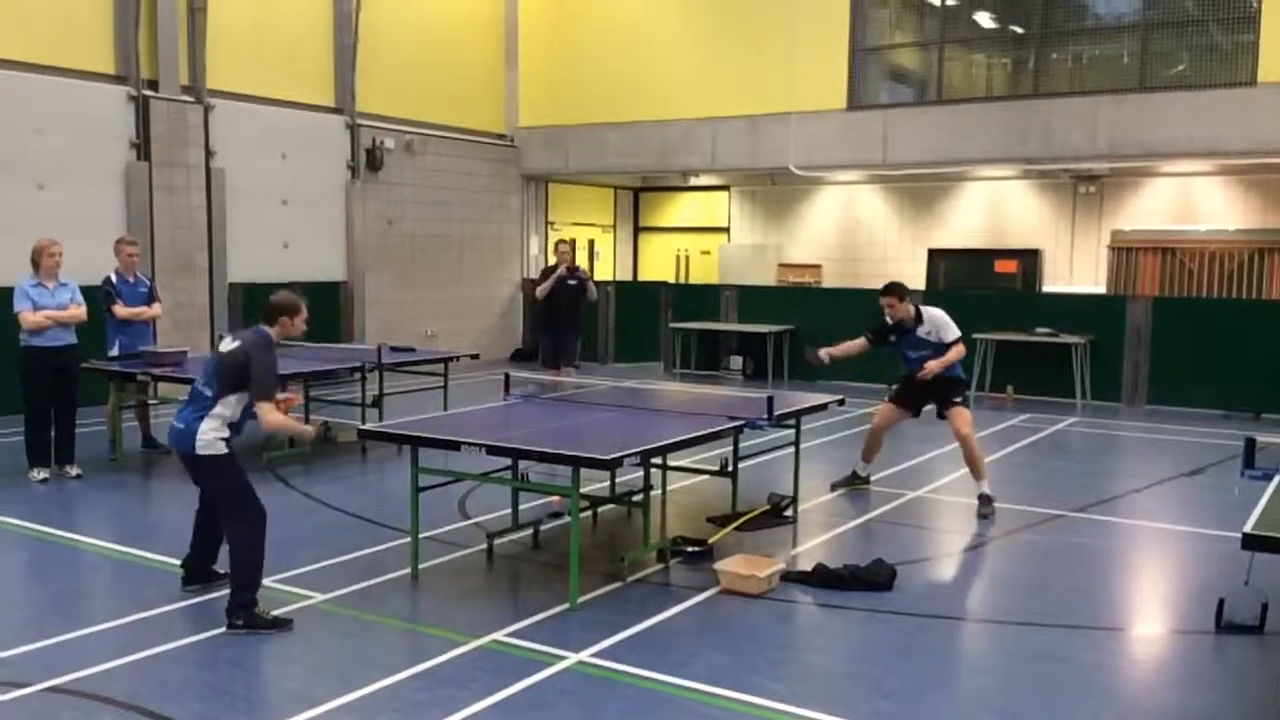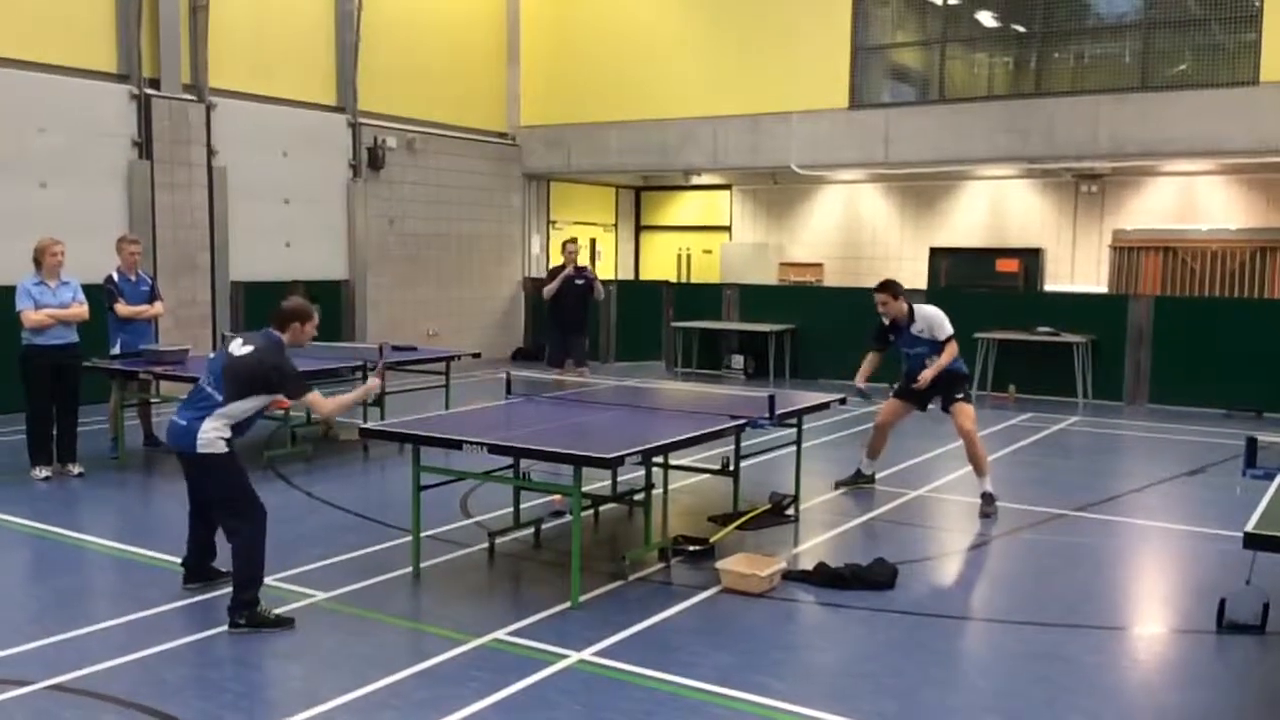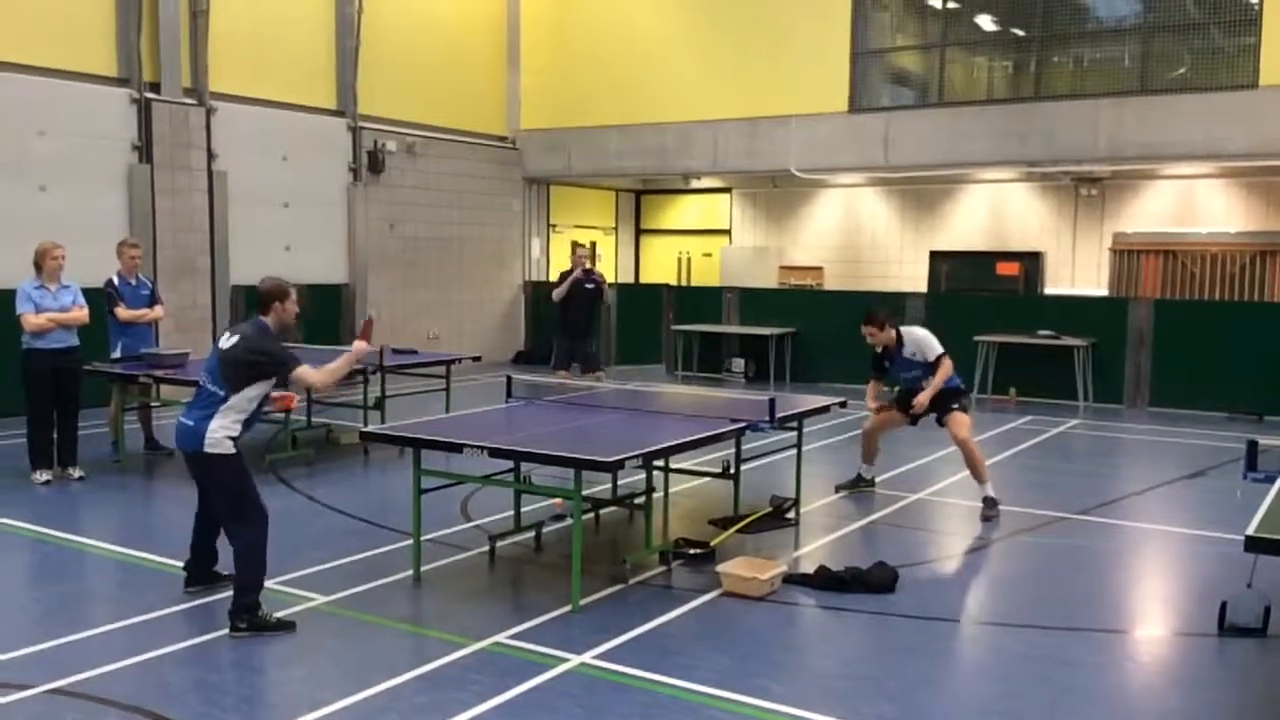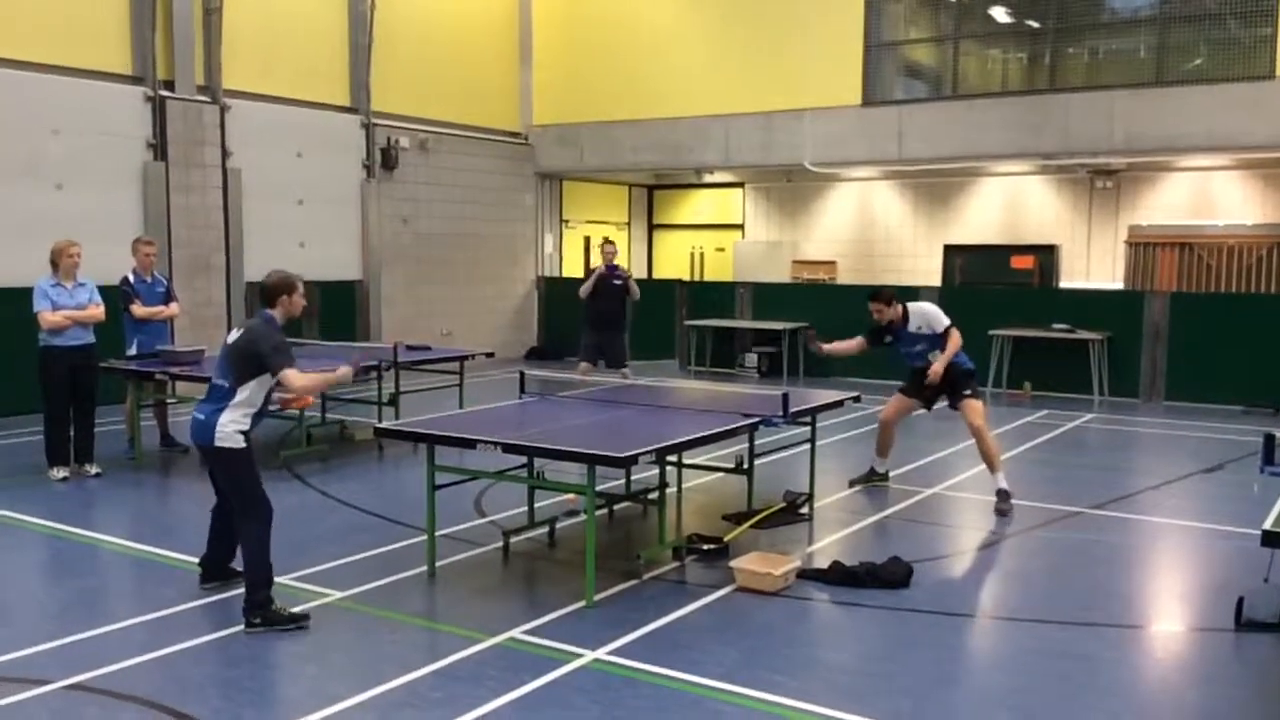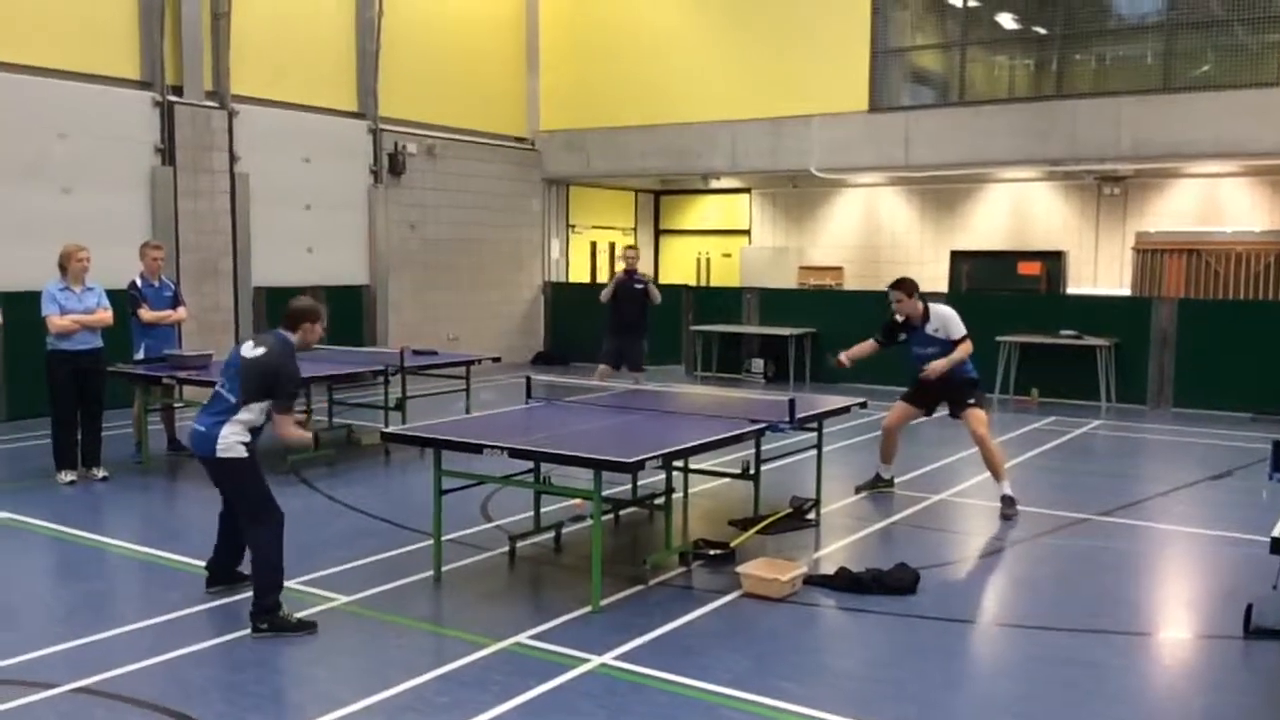
dt=0.2s
person 1, frame 1
left shoulder: (241, 338)
right shoulder: (260, 354)
right elbow: (270, 421)
left wrist: (272, 398)
right wrist: (303, 430)
left hip: (184, 432)
right hip: (206, 442)
left knee: (214, 504)
right knee: (248, 516)
left ankle: (198, 572)
right ankle: (242, 612)
person 1, frame 2
left shoulder: (246, 341)
right shoulder: (273, 361)
right elbow: (323, 409)
left wrist: (264, 400)
right wrist: (365, 391)
left hip: (182, 429)
right hip: (205, 440)
left knee: (205, 504)
right knee: (248, 518)
left ankle: (197, 570)
right ankle: (244, 610)
person 1, frame 3
left shoulder: (239, 333)
right shoulder: (263, 345)
right elbow: (317, 381)
left wrist: (267, 397)
right wrist: (353, 355)
left hip: (191, 430)
right hip: (213, 439)
left knee: (213, 505)
right knee: (250, 518)
left ankle: (198, 573)
right ankle: (246, 613)
person 1, frame 4
left shoulder: (251, 328)
right shoulder: (268, 337)
right elbow: (296, 384)
left wrist: (287, 390)
right wrist: (337, 376)
left hip: (207, 426)
right hip: (225, 433)
left knee: (231, 502)
right knee: (256, 513)
left ankle: (215, 569)
right ankle: (259, 609)
person 1, frame 5
left shoulder: (253, 344)
right shoulder: (285, 365)
right elbow: (284, 431)
right wrist: (307, 438)
left hip: (203, 436)
right hip: (227, 446)
left knee: (236, 507)
right knee: (266, 521)
left ankle: (222, 573)
right ankle: (266, 614)
person 2, frame 1
left shoulder: (70, 286)
right shoulder: (24, 288)
left elbow: (82, 315)
right elbow: (27, 322)
left wrist: (48, 314)
right wrist: (66, 316)
left hip: (67, 353)
right hip: (36, 355)
left knee: (67, 409)
right knee: (38, 410)
left ankle: (66, 462)
right ankle: (38, 465)
person 2, frame 2
left shoulder: (72, 284)
right shoulder: (26, 286)
left elbow: (84, 314)
right elbow: (29, 321)
left wrist: (50, 312)
right wrist: (68, 315)
left hip: (69, 351)
right hip: (37, 353)
left knee: (69, 407)
right knee: (39, 409)
left ankle: (68, 460)
right ankle: (40, 463)
person 2, frame 3
left shoulder: (72, 288)
right shoulder: (26, 290)
left elbow: (84, 317)
right elbow: (30, 324)
left wrist: (50, 316)
right wrist: (68, 319)
left hip: (69, 355)
right hip: (38, 357)
left knee: (70, 410)
right knee: (40, 413)
left ankle: (69, 463)
right ankle: (41, 467)
person 2, frame 4
left shoulder: (89, 286)
right shoulder: (43, 287)
left elbow: (100, 315)
right elbow: (47, 322)
left wrist: (67, 313)
right wrist: (84, 316)
left hip: (85, 352)
right hip: (55, 354)
left knee: (86, 407)
right knee: (57, 410)
left ankle: (85, 460)
right ankle: (58, 464)
person 2, frame 5
left shoulder: (97, 290)
right shoulder: (51, 291)
left elbow: (108, 319)
right elbow: (55, 325)
left wrist: (75, 318)
right wrist: (92, 320)
left hip: (93, 356)
right hip: (62, 358)
left knee: (93, 411)
right knee: (64, 414)
left ankle: (93, 464)
right ankle: (65, 467)
person 3, frame 1
left shoulder: (935, 317)
right shoulder: (888, 326)
left elbow: (959, 348)
right elbow: (859, 344)
left wrist: (938, 364)
right wrist: (829, 351)
left hip: (947, 381)
right hip: (914, 381)
left knee: (964, 433)
right knee: (877, 427)
left ankle: (984, 494)
right ankle: (860, 475)
person 3, frame 2
left shoulder: (929, 314)
right shoulder: (886, 325)
left elbow: (952, 348)
right elbow: (875, 354)
left wrist: (932, 371)
right wrist: (860, 377)
left hip: (950, 375)
right hip: (917, 377)
left knee: (967, 429)
right knee: (881, 423)
left ankle: (987, 493)
right ankle: (865, 473)
person 3, frame 3
left shoulder: (918, 337)
right shoulder: (880, 353)
left elbow: (946, 365)
right elbow: (876, 381)
left wrist: (928, 393)
right wrist: (871, 402)
left hip: (947, 390)
right hip: (913, 392)
left knee: (962, 437)
right knee: (870, 429)
left ankle: (989, 498)
right ankle: (865, 477)
person 3, frame 4
left shoulder: (925, 311)
right shoulder: (884, 328)
left elbow: (955, 336)
right elbow: (855, 345)
left wrist: (941, 363)
right wrist: (826, 348)
left hip: (957, 372)
right hip: (924, 376)
left knee: (977, 425)
right knee: (886, 419)
left ankle: (1002, 490)
right ankle: (879, 471)
person 3, frame 5
left shoulder: (944, 314)
right shoulder: (898, 324)
left elbow: (967, 346)
right elbow: (873, 344)
left wrist: (943, 363)
right wrist: (847, 355)
left hip: (959, 380)
right hip: (926, 381)
left knee: (980, 434)
right knee: (889, 425)
left ankle: (1006, 495)
right ankle: (884, 477)
person 4, frame 1
left shoulder: (146, 282)
right shoulder: (110, 283)
left elbow: (157, 312)
right elbow: (119, 313)
left wrist: (131, 313)
right wrist: (144, 309)
left hip: (145, 348)
right hip: (120, 350)
left knee: (142, 395)
right knee: (116, 397)
left ankle: (147, 439)
right ankle: (114, 442)
person 4, frame 2
left shoulder: (148, 280)
right shoulder: (112, 281)
left elbow: (159, 310)
right elbow: (121, 311)
left wrist: (132, 311)
right wrist: (145, 308)
left hip: (146, 346)
right hip: (122, 348)
left knee: (144, 394)
right knee: (119, 395)
left ankle: (149, 437)
right ankle: (115, 441)
person 4, frame 3
left shoulder: (148, 284)
right shoulder: (112, 285)
left elbow: (159, 313)
right elbow: (121, 315)
left wrist: (133, 316)
right wrist: (145, 312)
left hip: (147, 350)
right hip: (123, 352)
left knee: (145, 397)
right knee: (119, 398)
left ankle: (150, 441)
right ankle: (116, 444)
person 4, frame 4
left shoulder: (163, 282)
right shoulder: (127, 283)
left elbow: (175, 310)
right elbow: (137, 312)
left wrist: (148, 313)
right wrist: (161, 308)
left hip: (162, 347)
right hip: (139, 349)
left knee: (161, 394)
right knee: (135, 395)
left ankle: (165, 437)
right ankle: (132, 441)
person 4, frame 5
left shoulder: (171, 286)
right shoulder: (135, 287)
left elbow: (182, 315)
right elbow: (145, 316)
left wrist: (156, 317)
right wrist: (168, 313)
left hip: (170, 351)
right hip: (146, 352)
left knee: (168, 399)
right knee: (142, 399)
left ankle: (172, 441)
right ankle: (139, 445)
